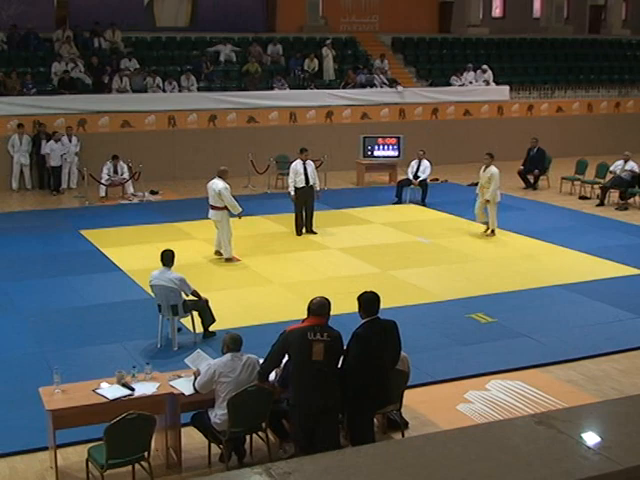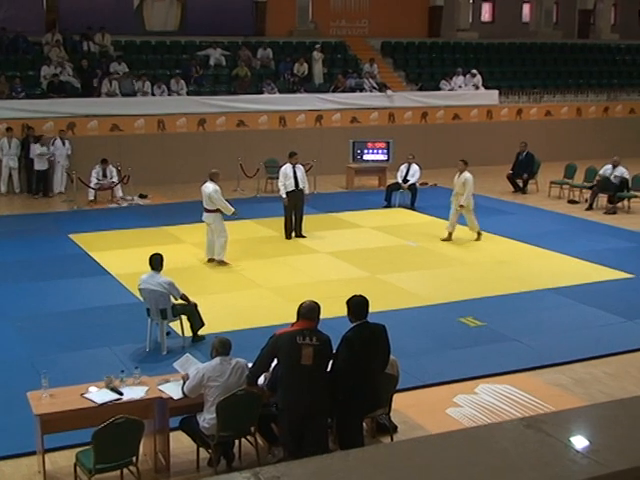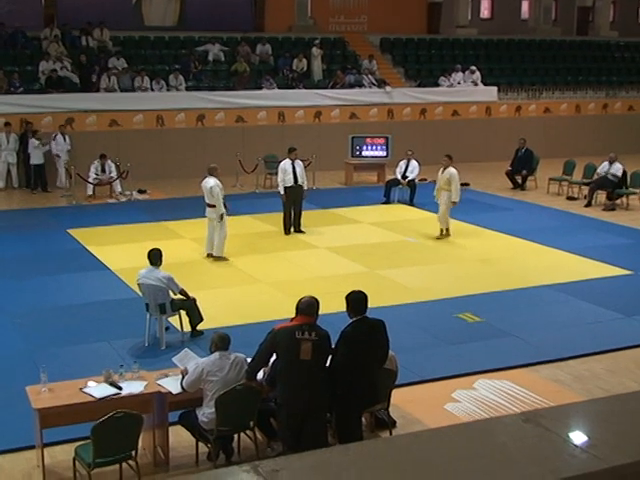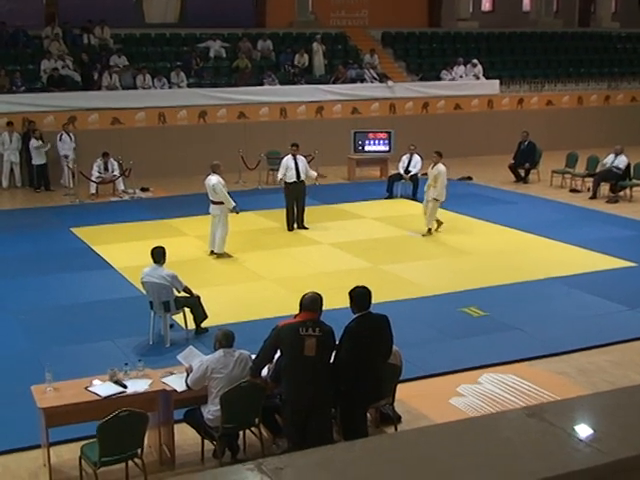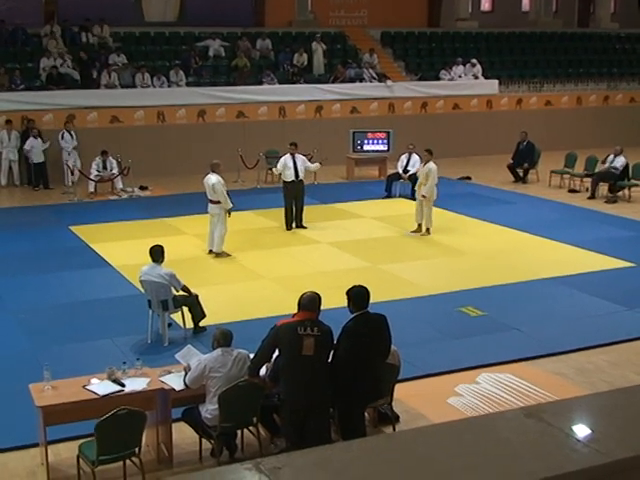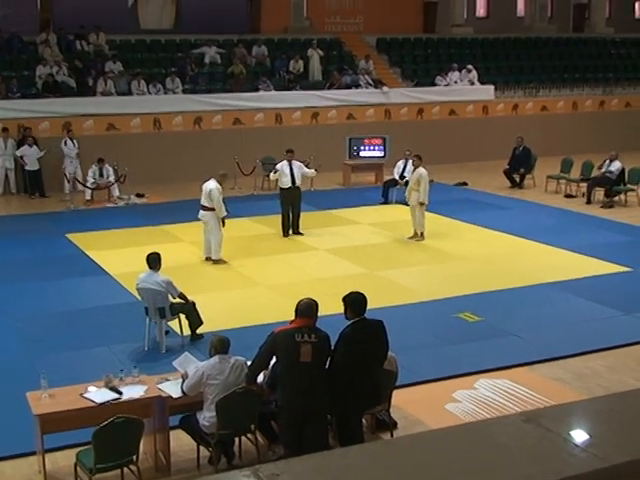
dt=0.3s
person 1, frame 1
left shoulder: (292, 333)
right shoulder: (335, 336)
left elbow: (273, 358)
right elbow: (338, 364)
left wrist: (262, 378)
left hip: (301, 396)
right hip: (328, 397)
left knee: (303, 441)
right knee: (328, 443)
person 1, frame 2
left shoulder: (281, 337)
right shoulder: (324, 340)
left elbow: (262, 362)
right elbow: (326, 367)
left wrist: (251, 382)
left hip: (290, 400)
right hip: (317, 401)
left knee: (291, 446)
right knee: (316, 449)
person 1, frame 3
left shoulder: (280, 332)
right shoulder: (323, 335)
left elbow: (261, 356)
right elbow: (325, 363)
left wrist: (250, 377)
left hip: (288, 395)
right hip: (316, 395)
left knee: (290, 440)
right knee: (315, 443)
person 1, frame 4
left shoulder: (284, 328)
right shoulder: (327, 331)
left elbow: (265, 353)
right elbow: (329, 359)
left wrist: (255, 374)
left hip: (294, 391)
right hip: (321, 392)
left knee: (295, 437)
right knee: (321, 439)
person 1, frame 5
left shoulder: (283, 328)
right shoulder: (325, 331)
left elbow: (264, 352)
right elbow: (328, 359)
left wrist: (253, 373)
left hip: (292, 391)
right hip: (319, 392)
left knee: (293, 437)
right knee: (319, 439)
person 1, frame 6
left shoulder: (280, 334)
right shoulder: (323, 337)
left elbow: (260, 360)
right elbow: (325, 365)
left wrist: (250, 381)
left hip: (289, 398)
right hip: (316, 398)
left knee: (291, 445)
right knee: (317, 444)
person 2, frame 1
left shoulder: (361, 334)
right shoulder: (391, 326)
left elbow: (352, 368)
right elbow: (395, 355)
left wrist: (347, 391)
left hip: (363, 394)
right hip: (385, 390)
left knee: (360, 437)
right knee: (366, 426)
person 2, frame 2
left shoulder: (350, 338)
right shoulder: (380, 330)
left elbow: (341, 372)
right elbow: (384, 359)
left hip: (353, 397)
right hip: (374, 393)
left knee: (349, 441)
person 2, frame 3
left shoulder: (349, 333)
right shoulder: (379, 325)
left elbow: (340, 367)
right elbow: (383, 355)
left wrist: (334, 390)
left hip: (352, 393)
right hip: (373, 388)
left knee: (348, 435)
right knee: (354, 426)
person 2, frame 4
left shoulder: (353, 329)
right shoulder: (383, 320)
left elbow: (344, 362)
right elbow: (387, 350)
left hip: (356, 388)
right hip: (378, 383)
left knee: (353, 431)
person 2, frame 5
left shoulder: (351, 328)
right shoulder: (381, 320)
left elbow: (342, 362)
right elbow: (385, 349)
left hip: (354, 389)
right hip: (377, 384)
left knee: (351, 431)
person 2, frame 6
left shoulder: (348, 335)
right shoulder: (378, 326)
left elbow: (338, 369)
right elbow: (383, 354)
left hip: (352, 394)
right hip: (374, 389)
person 3, frame 1
left shoulder: (215, 365)
right shoulder: (254, 361)
left elbow: (199, 388)
left wrist: (197, 375)
left hip: (225, 421)
left knee: (196, 418)
left ankle: (226, 442)
right ankle: (238, 443)
person 3, frame 2
left shoulder: (204, 369)
right shoulder: (243, 365)
left elbow: (188, 392)
left wrist: (186, 379)
left hip: (213, 426)
left knee: (185, 422)
left ankle: (216, 447)
right ankle: (226, 448)
person 3, frame 3
left shoulder: (203, 364)
right shoulder: (241, 360)
left elbow: (187, 387)
left wrist: (185, 374)
left hip: (212, 421)
left knee: (184, 417)
left ankle: (214, 442)
right ankle: (226, 442)
person 3, frame 4
left shoulder: (208, 361)
right shoulder: (246, 357)
left elbow: (192, 385)
left wrist: (189, 372)
left hip: (217, 418)
left knee: (189, 414)
left ankle: (220, 439)
right ankle: (231, 440)
person 3, frame 5
left shoulder: (206, 360)
right shoulder: (244, 356)
left elbow: (190, 384)
left wrist: (188, 370)
left hip: (215, 417)
left knee: (187, 413)
left ankle: (218, 438)
right ankle: (229, 439)
person 3, frame 6
left shoulder: (203, 368)
right shoulder: (242, 363)
left elbow: (187, 391)
left wrist: (185, 378)
left hip: (213, 424)
left knee: (184, 421)
left ankle: (215, 445)
right ankle: (227, 446)
